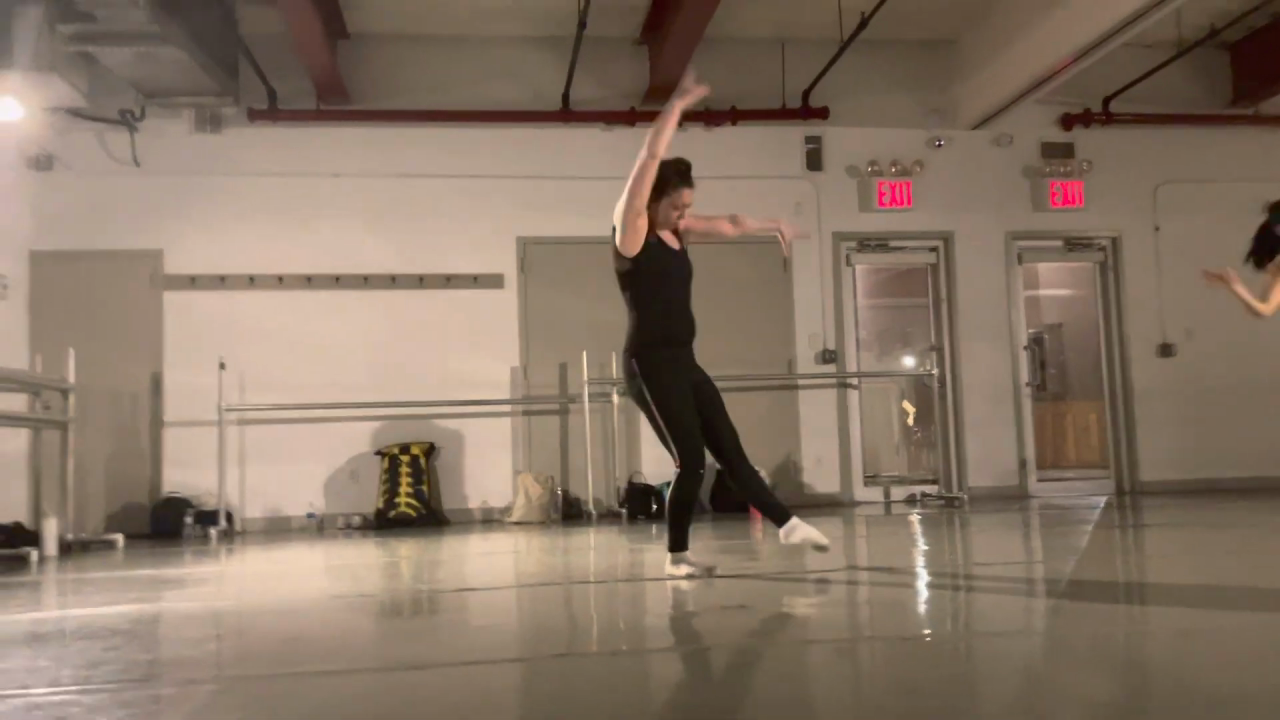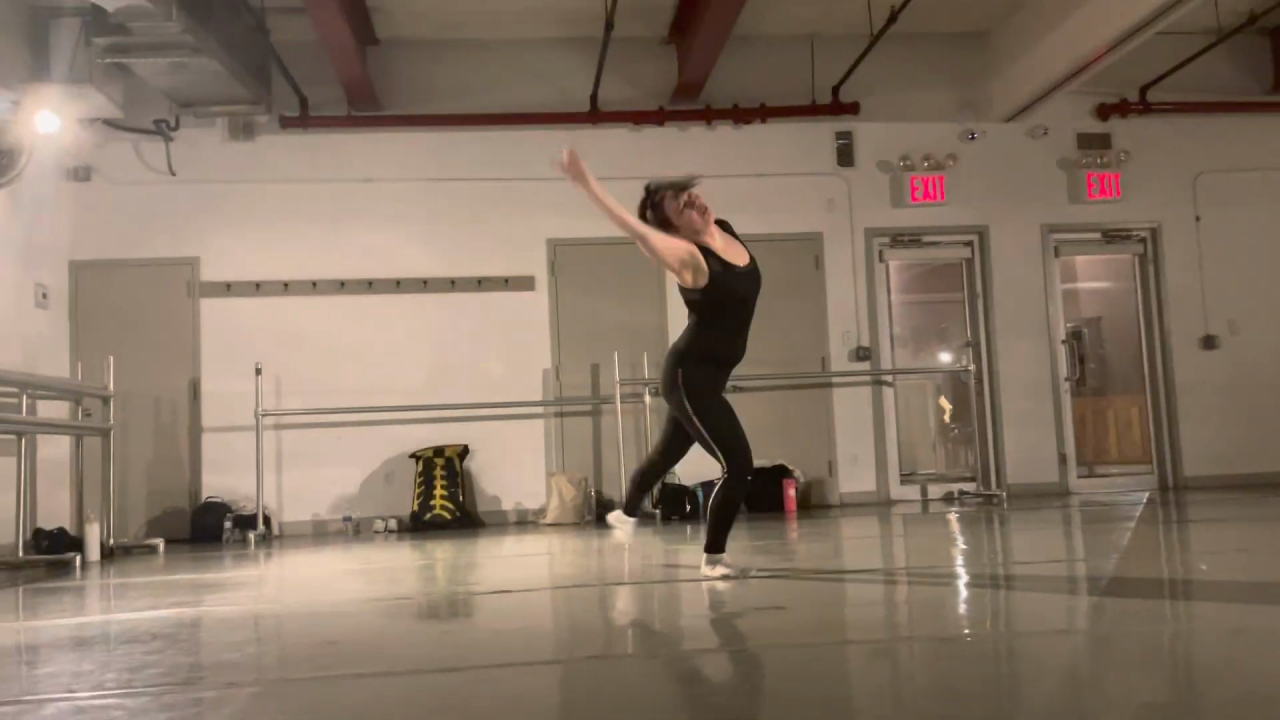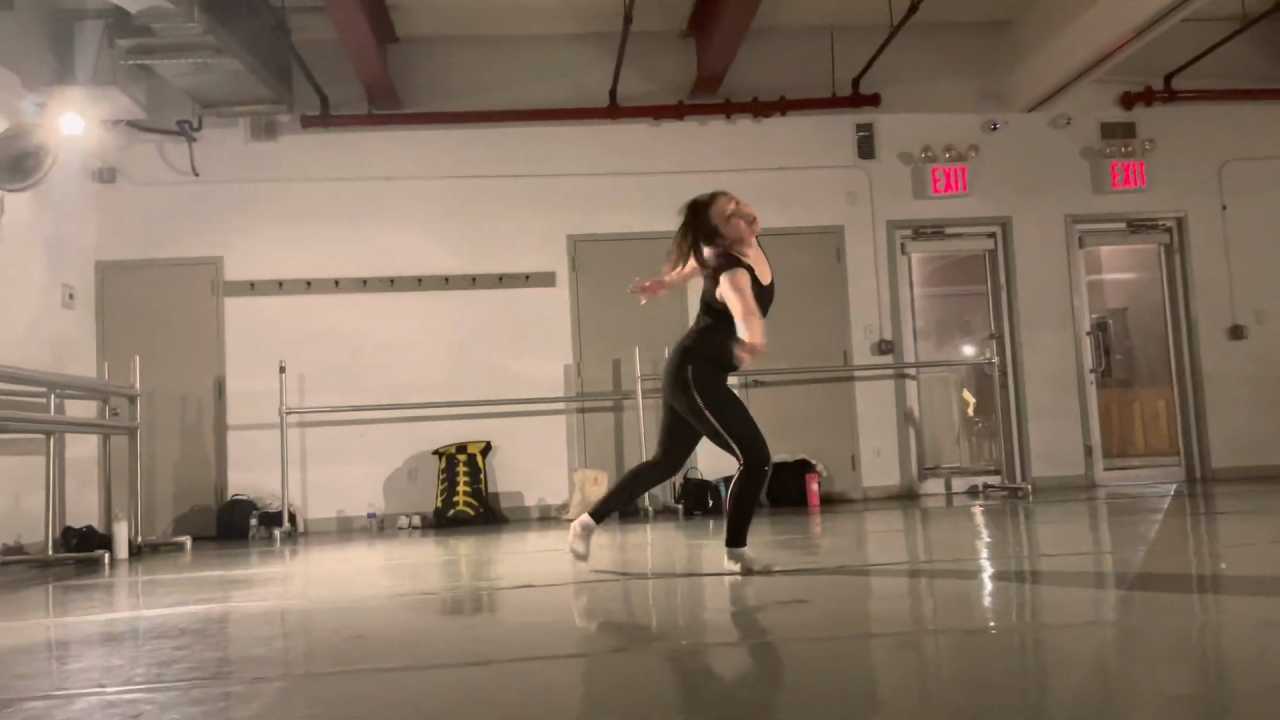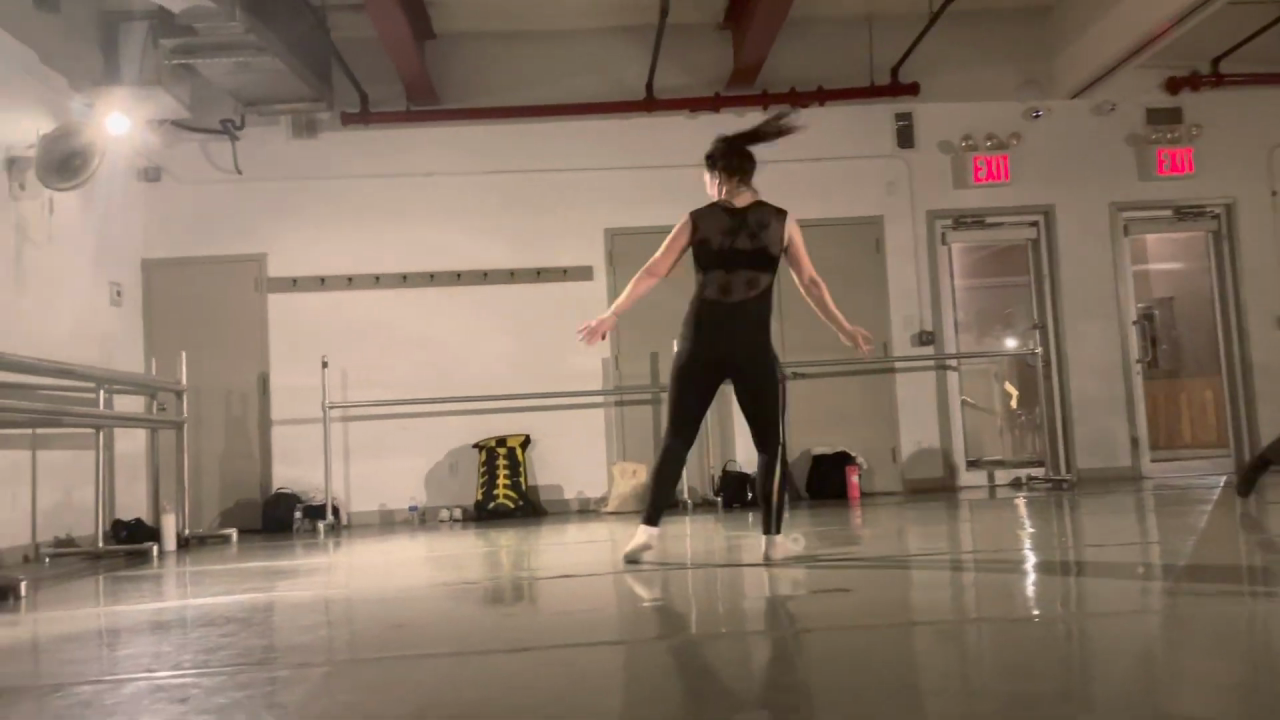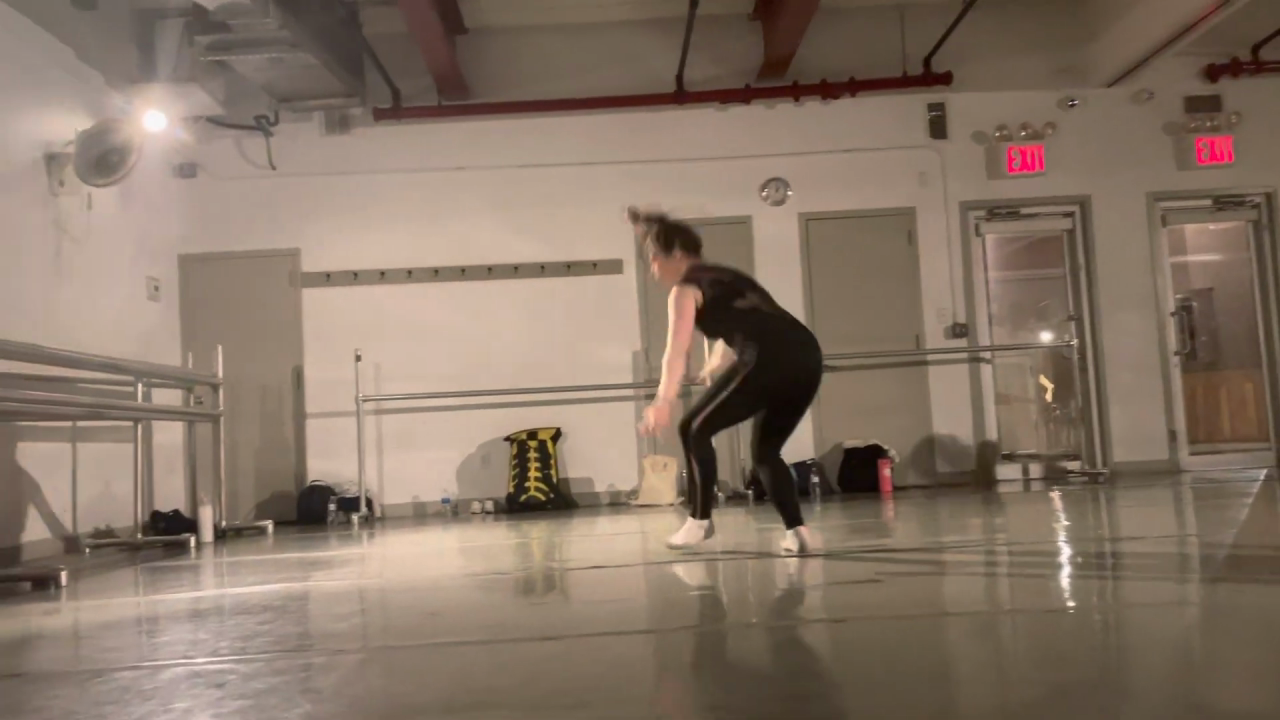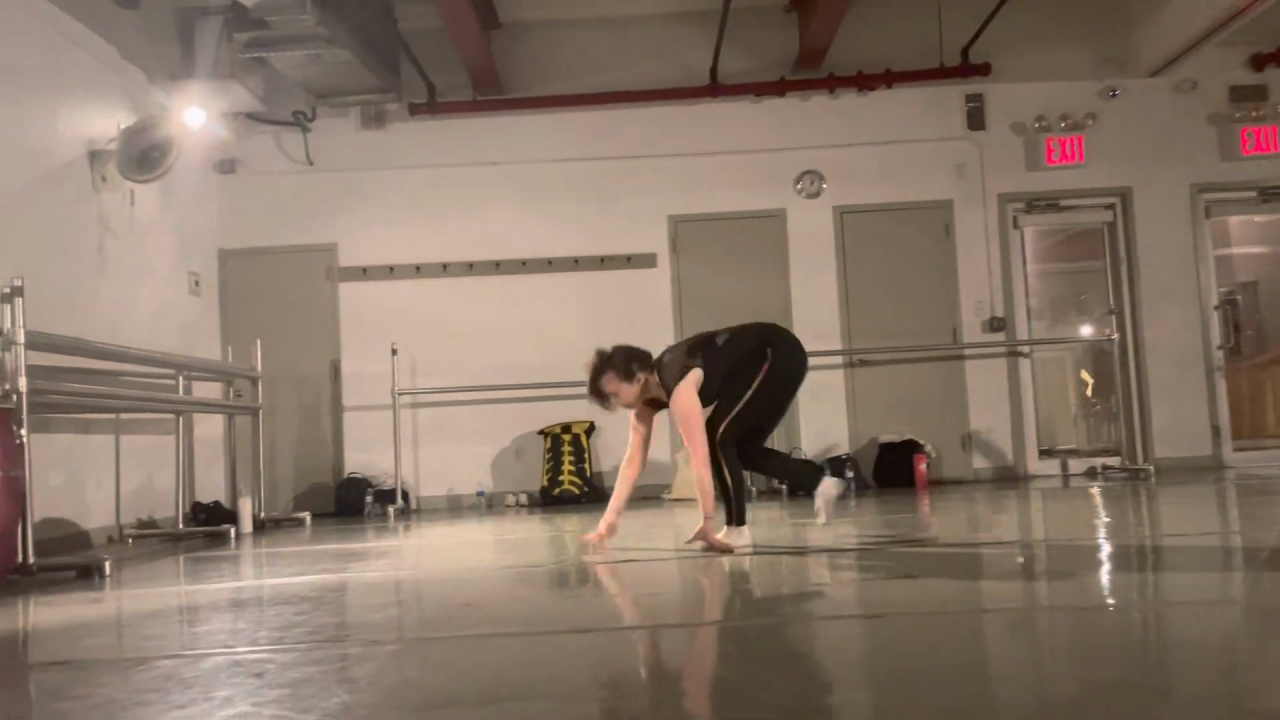
dt=0.3s
person 1, frame 1
left shoulder: (676, 230)
right shoulder: (632, 228)
left elbow: (726, 225)
right elbow: (649, 161)
left wrist: (771, 224)
right wrist: (677, 104)
left hip: (683, 363)
right hip: (652, 367)
left knee: (729, 452)
right knee: (690, 463)
left ankle: (787, 523)
right ankle: (677, 558)
person 1, frame 2
left shoulder: (724, 231)
right shoulder: (691, 256)
right elbow: (638, 229)
right wrist: (589, 183)
left hip: (706, 373)
right hip: (691, 374)
left knee: (670, 452)
right knee: (738, 465)
left ankle: (626, 514)
right ankle: (714, 558)
person 1, frame 3
left shoulder: (751, 244)
right shoulder: (733, 272)
left elbow: (700, 260)
right elbow: (746, 312)
left wrist: (664, 283)
right wrist: (749, 341)
left hip: (693, 372)
right hip: (695, 375)
left knee: (667, 461)
right knee: (755, 458)
left ankle: (588, 521)
right ankle: (735, 552)
person 1, frame 4
left shoulder: (696, 222)
right shoulder: (780, 221)
left elbow: (652, 273)
right elbow: (811, 283)
left wrist: (610, 316)
right wrist: (845, 329)
left hip: (701, 339)
right hip: (751, 344)
left knee: (678, 440)
right knee: (771, 445)
left ankle: (648, 530)
right ankle: (773, 538)
person 1, frame 5
left shoulder: (685, 289)
right shoulder: (722, 278)
left elbow: (677, 352)
left wrist: (664, 401)
right wrist: (715, 367)
left hip: (768, 359)
right hip: (807, 359)
left knee: (695, 430)
right knee: (766, 452)
left ankle: (699, 522)
right ankle: (796, 530)
person 1, frame 6
left shoulder: (678, 387)
right shoulder: (650, 391)
left elbow: (701, 459)
right elbow: (633, 461)
left wrist: (707, 522)
right wrist: (609, 519)
left hip: (776, 353)
right hip: (763, 356)
left knee: (720, 437)
right knee: (744, 447)
left ankle: (737, 530)
right ankle: (821, 484)
